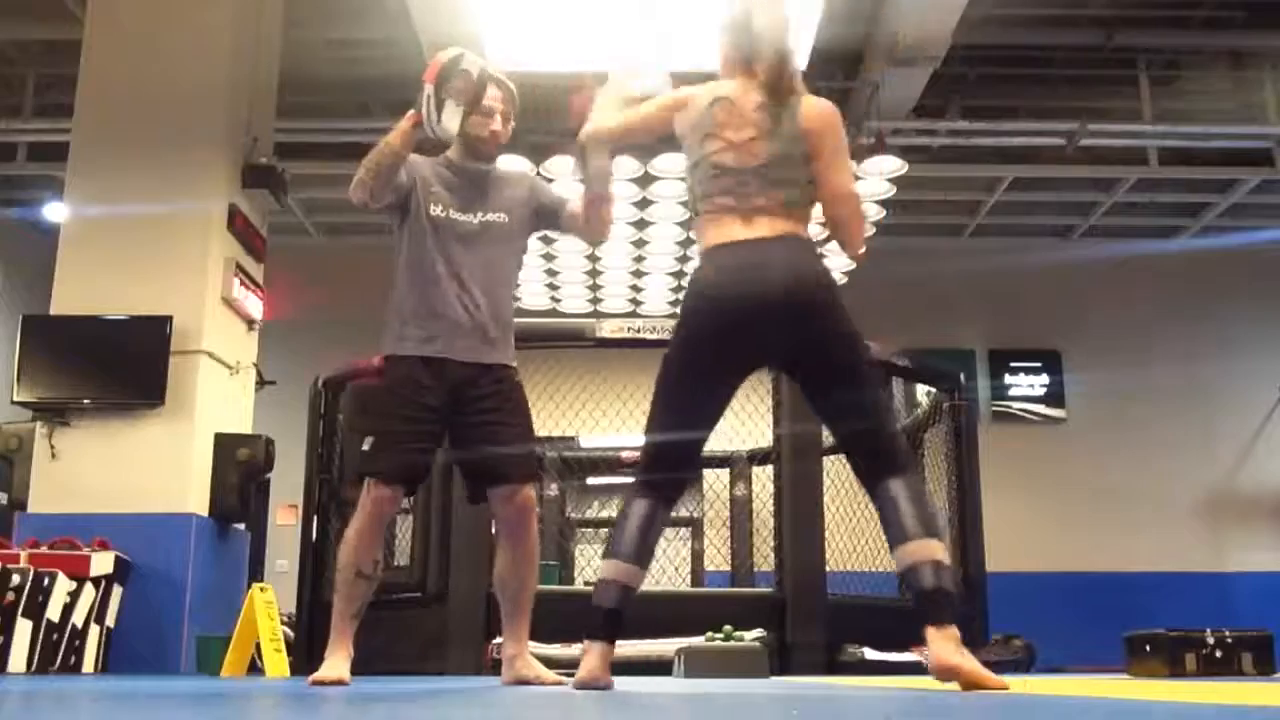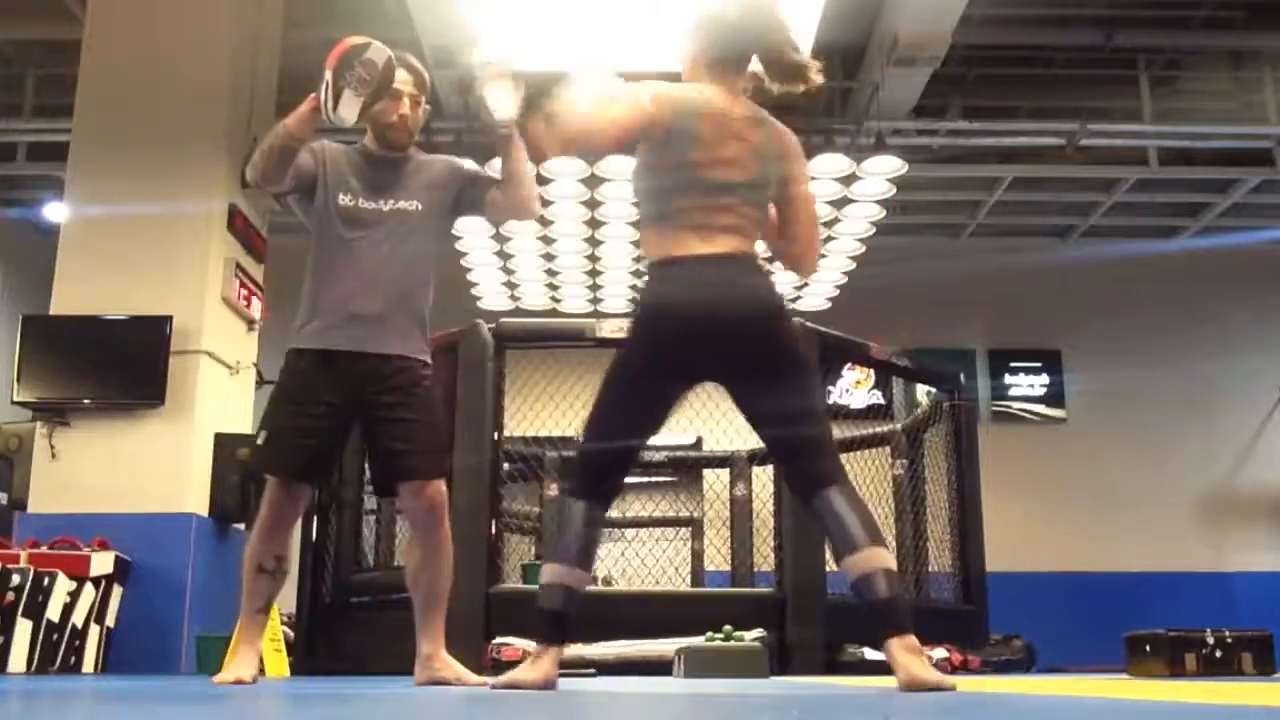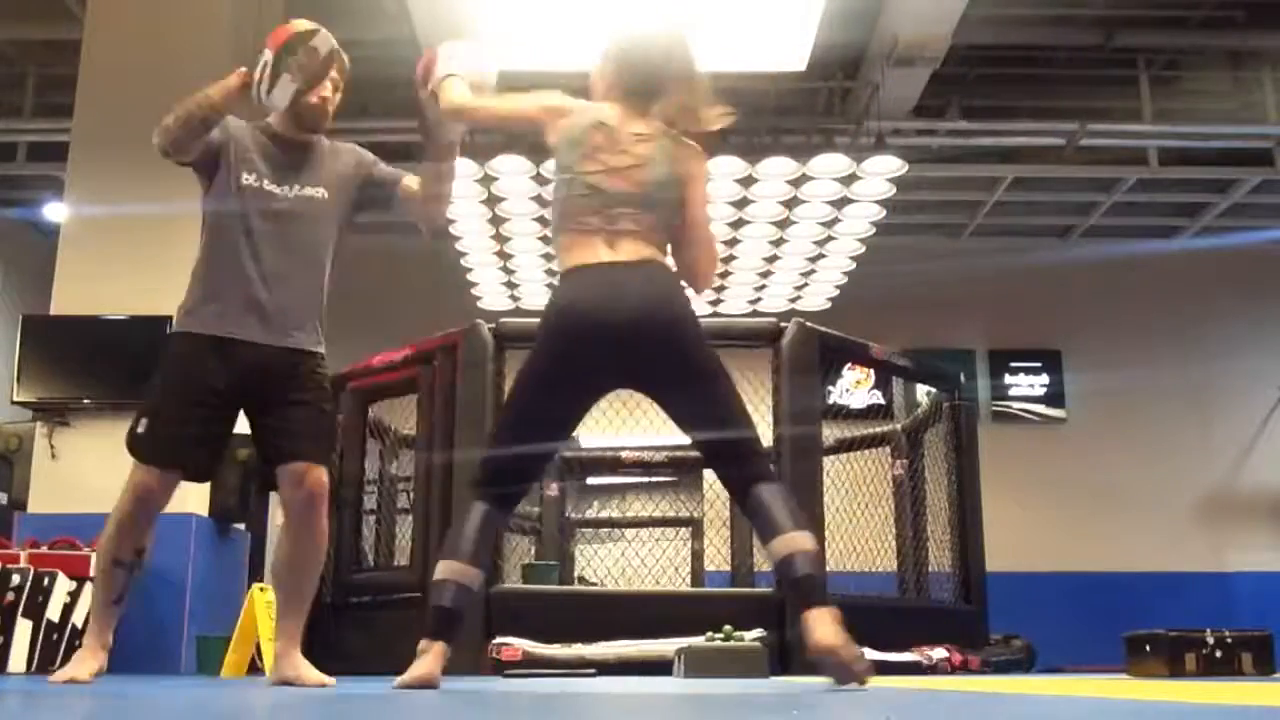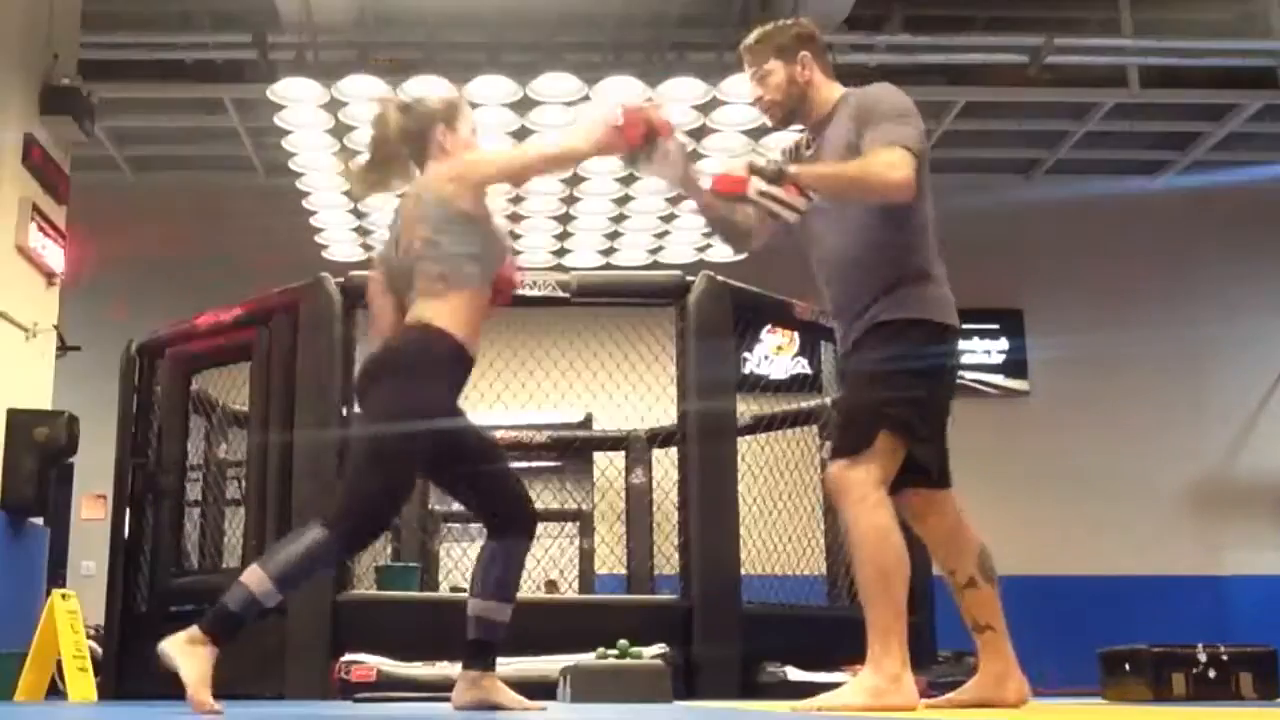
dt=0.7s
person 1, frame 1
left shoulder: (689, 103)
right shoulder: (818, 115)
left elbow: (595, 133)
right elbow: (853, 235)
left wrist: (608, 101)
left hip: (721, 297)
right hip: (803, 291)
left knee: (661, 477)
right knee: (889, 467)
left ankle: (599, 648)
right ankle: (943, 636)
person 1, frame 2
left shoulder: (664, 99)
right shoulder: (780, 137)
left elbow: (557, 137)
right elbow: (805, 256)
left wrist: (577, 100)
left hip: (671, 312)
right hip: (752, 309)
left knee: (591, 482)
right knee: (822, 480)
left ankle: (545, 653)
right ankle: (903, 647)
person 1, frame 3
left shoulder: (568, 114)
right shoulder: (683, 153)
left elbow: (458, 105)
right elbow: (702, 272)
left wrist: (450, 70)
left hip: (582, 317)
right hip: (661, 314)
left knee: (499, 481)
right knee: (751, 472)
left ankle: (435, 647)
right ankle: (818, 617)
person 1, frame 4
left shoulder: (878, 103)
right shoulder: (806, 150)
left elbow: (896, 177)
right elbow: (744, 234)
left wrist: (786, 175)
right wrist: (688, 179)
left hip: (905, 323)
right hip: (872, 337)
left knee: (855, 478)
right knee: (928, 504)
left ankle: (887, 674)
right ankle: (999, 669)
person 2, frame 1
left shoulder: (522, 192)
right shoulder: (420, 170)
left elbow: (593, 230)
right elbow: (364, 191)
right wrist: (419, 114)
left hip: (490, 366)
right hip: (415, 359)
left knee: (517, 504)
right knee: (379, 499)
left ankle: (517, 653)
right ankle: (337, 651)
person 2, frame 2
left shoulder: (445, 177)
right shoulder: (327, 160)
left elbow: (523, 207)
right elbow: (260, 174)
left wrist: (507, 127)
right wrist: (321, 101)
left hip: (400, 362)
right hip: (319, 354)
left knee: (427, 501)
right knee: (282, 497)
left ankle: (432, 653)
right ankle: (247, 648)
person 2, frame 3
left shoulder: (350, 165)
right shoulder: (232, 136)
left elbow: (431, 206)
right elbow: (168, 141)
left wrist: (441, 130)
right wrist: (250, 76)
left hip: (294, 353)
right hip: (210, 338)
left knee: (309, 488)
right knee: (147, 486)
left ankle: (288, 652)
right ankle: (95, 643)
person 2, frame 4
left shoulder: (403, 218)
right shoulder: (459, 176)
right elbow: (567, 148)
left wrist: (485, 285)
right wrist: (613, 125)
left hip: (418, 379)
right hip: (417, 375)
left knee: (514, 517)
right knee: (353, 520)
right ankle: (200, 640)
